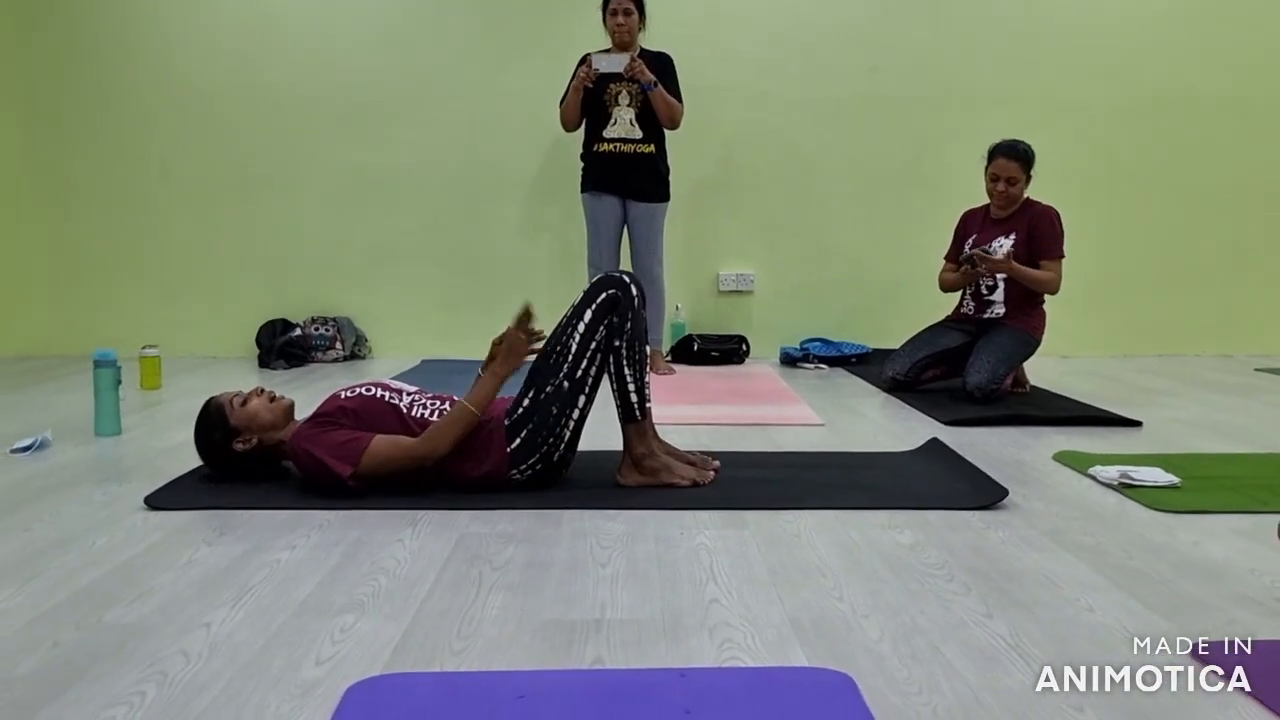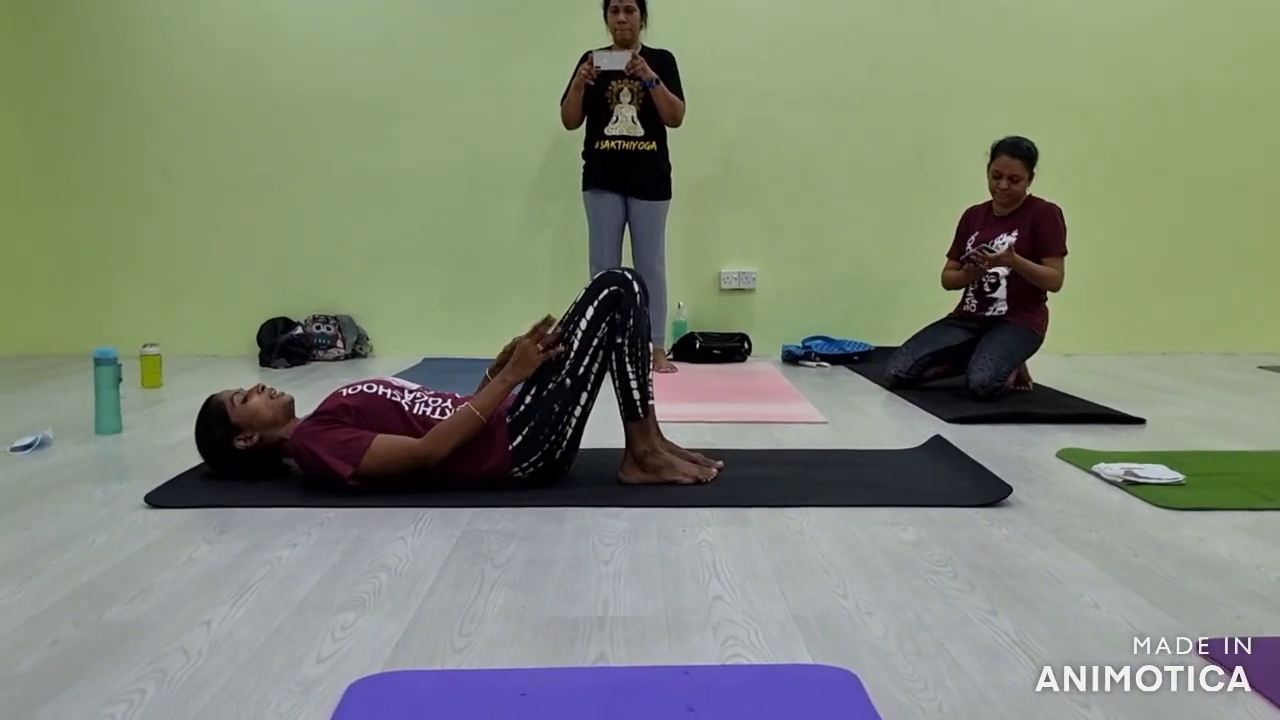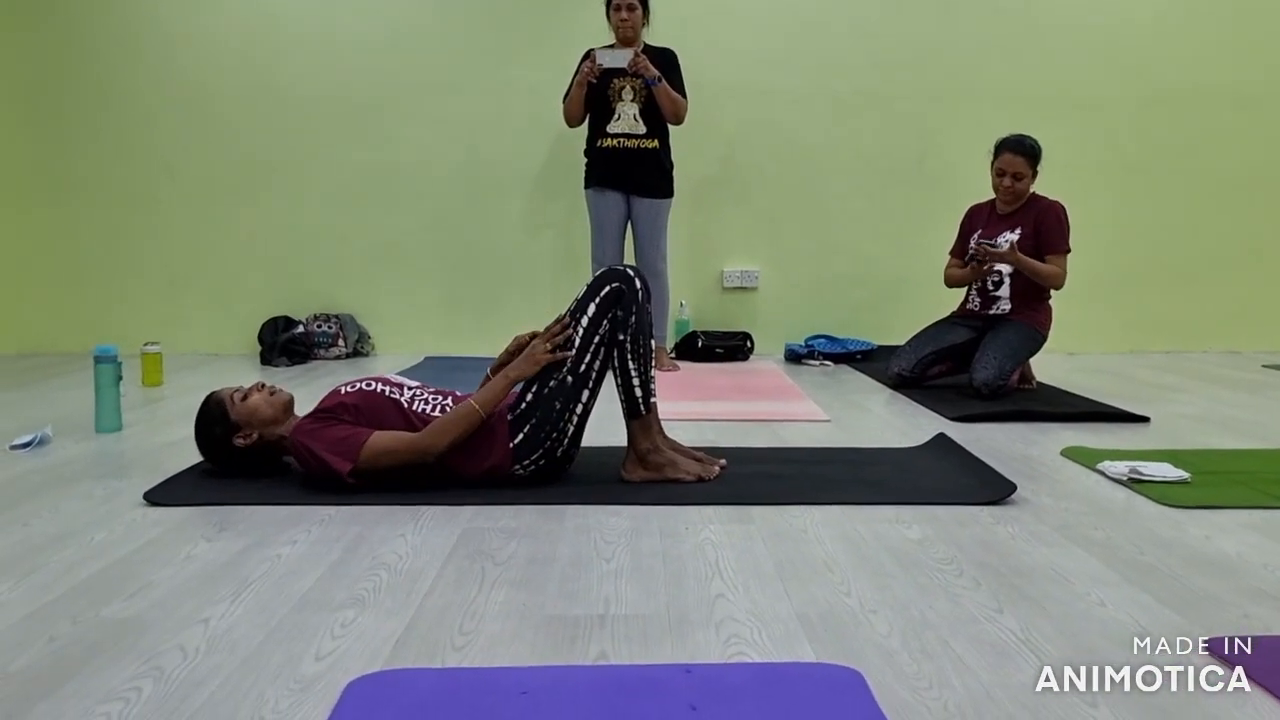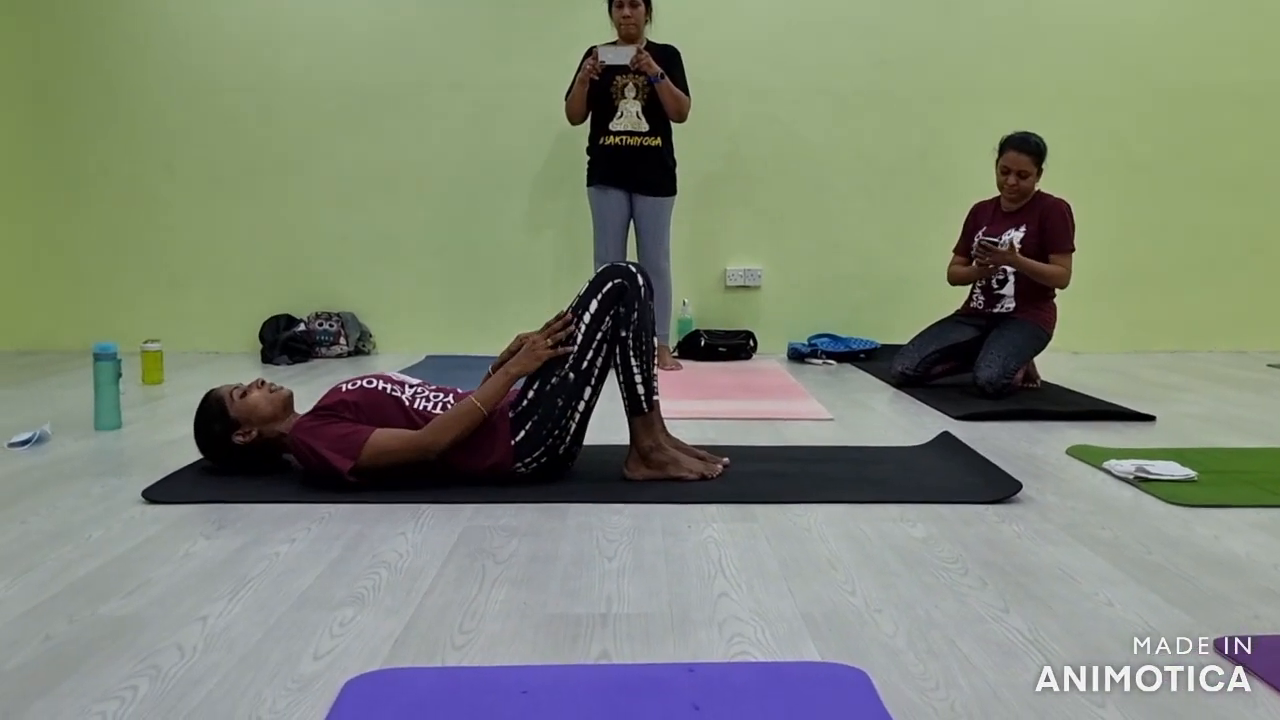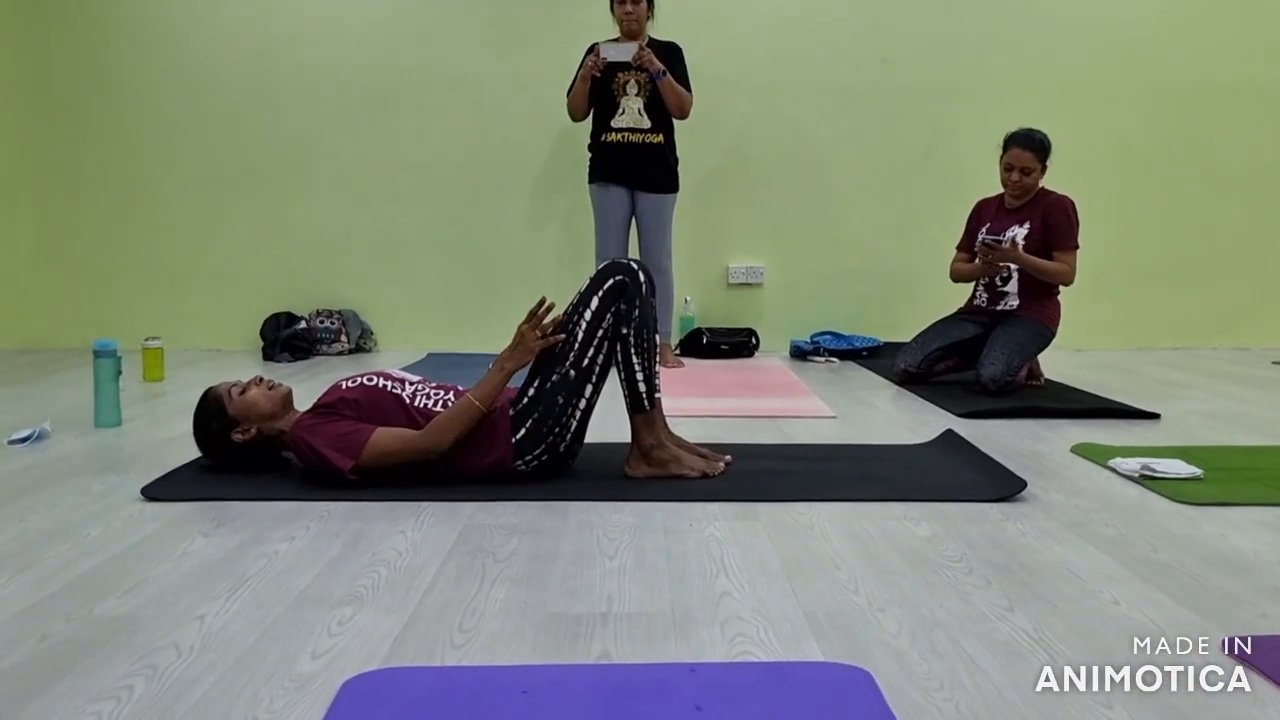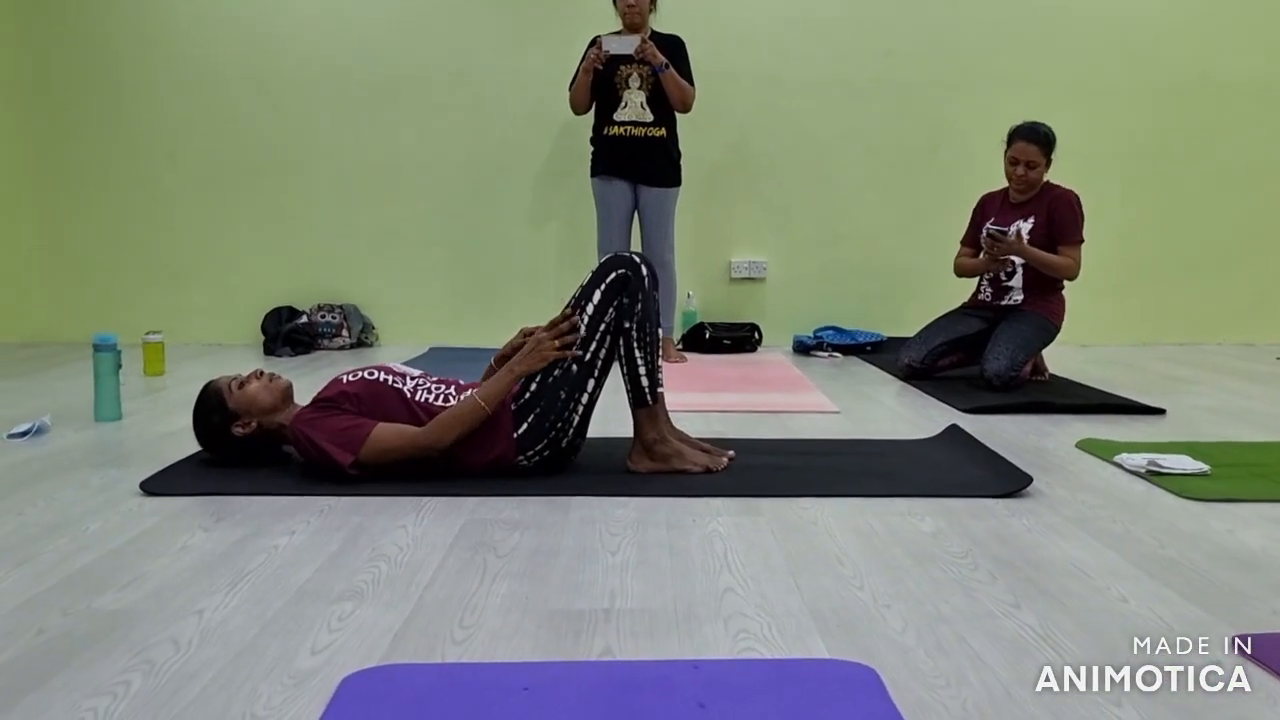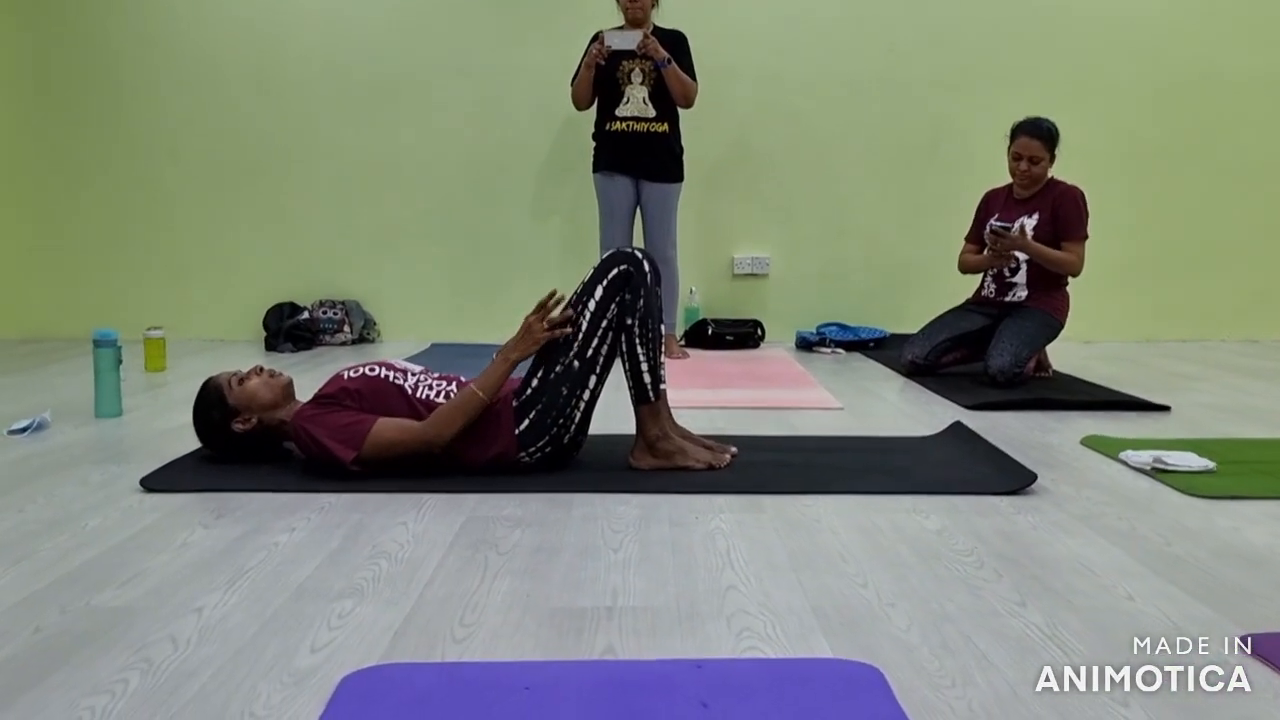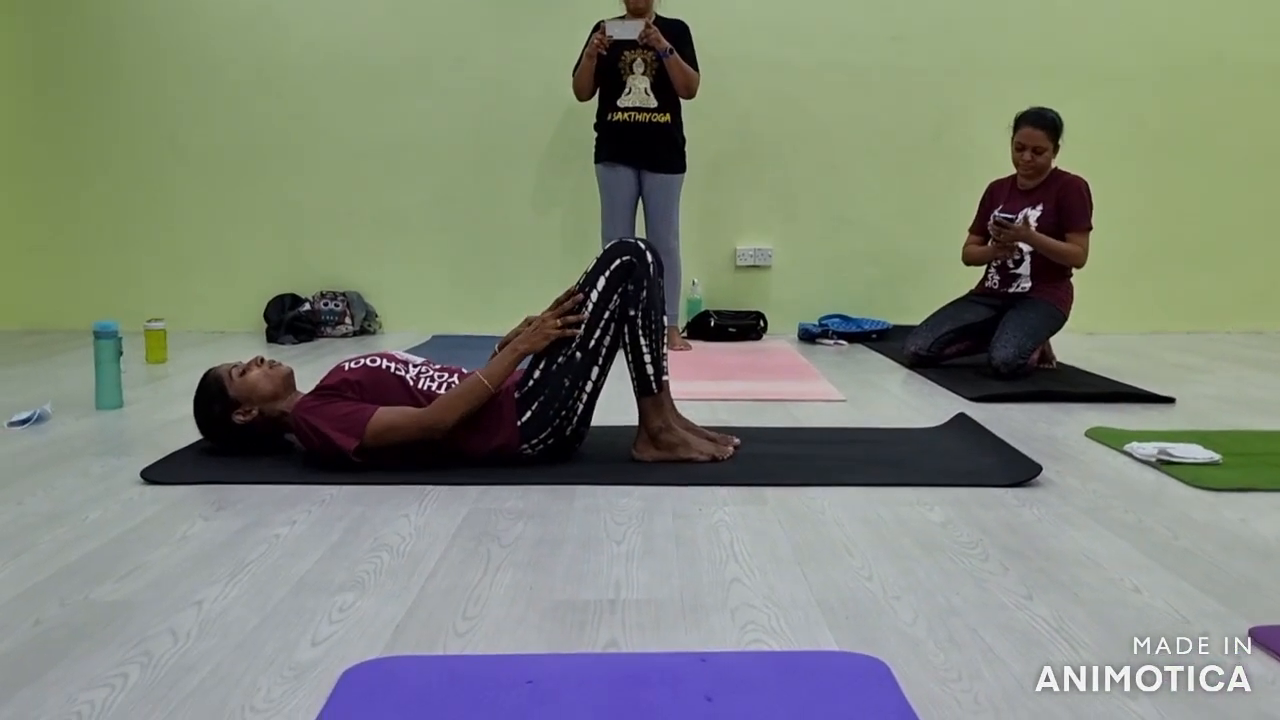
dt=0.2s
person 1, frame 1
left shoulder: (322, 427)
right shoulder: (314, 446)
right elbow: (427, 450)
left wrist: (492, 364)
right wrist: (500, 369)
left hip: (510, 430)
right hip: (521, 450)
left knee: (618, 288)
right knee: (613, 297)
left ankle: (647, 444)
right ankle: (641, 460)
person 1, frame 2
left shoulder: (324, 424)
right shoulder: (315, 444)
right elbow: (430, 451)
left wrist: (499, 368)
right wrist: (511, 376)
left hip: (514, 426)
right hip: (523, 447)
left knee: (620, 286)
right knee: (614, 295)
left ankle: (649, 441)
right ankle: (643, 457)
person 1, frame 3
left shoulder: (323, 422)
right shoulder: (314, 440)
right elbow: (428, 445)
left wrist: (502, 366)
right wrist: (516, 373)
left hip: (514, 424)
right hip: (523, 445)
left knee: (621, 283)
right knee: (615, 292)
left ankle: (651, 439)
right ankle: (646, 455)
person 1, frame 4
left shoulder: (323, 420)
right shoulder: (314, 439)
right elbow: (429, 442)
left wrist: (506, 362)
right wrist: (516, 370)
left hip: (516, 421)
right hip: (524, 441)
left knee: (624, 280)
right knee: (619, 288)
left ankle: (654, 438)
right ankle: (648, 452)
person 1, frame 5
left shoulder: (323, 416)
right shoulder: (314, 437)
right elbow: (430, 443)
left wrist: (509, 357)
right wrist: (510, 364)
left hip: (516, 416)
right hip: (525, 440)
left knee: (625, 276)
right knee: (619, 285)
left ankle: (655, 436)
right ankle: (651, 451)
person 1, frame 6
left shoulder: (324, 411)
right shoulder: (314, 431)
right elbow: (432, 440)
left wrist: (509, 355)
right wrist: (519, 369)
left hip: (519, 414)
right hip: (529, 435)
left knee: (629, 270)
right knee: (622, 279)
left ankle: (658, 430)
right ankle: (652, 445)
person 1, frame 7
left shoulder: (325, 407)
right shoulder: (315, 428)
right elbow: (433, 435)
left wrist: (514, 347)
right wrist: (514, 354)
left hip: (520, 408)
right hip: (529, 432)
left knee: (630, 266)
right knee: (624, 275)
left ankle: (660, 426)
right ankle: (655, 442)
person 1, frame 8
left shoulder: (326, 399)
right shoulder: (317, 418)
right elbow: (434, 421)
left wrist: (518, 339)
right wrist: (521, 347)
left hip: (522, 401)
right hip: (531, 423)
left knee: (633, 257)
right knee: (627, 264)
left ankle: (663, 417)
right ankle: (658, 434)
person 2, frame 1
left shoulder: (660, 62)
right shoulder: (589, 63)
left elbow: (674, 120)
right elbow: (569, 124)
left wrist: (648, 81)
right wrist: (578, 86)
left hip: (648, 183)
right hip: (600, 182)
left knee: (649, 268)
right knee: (602, 268)
left ankle: (655, 351)
person 2, frame 2
left shoulder: (661, 60)
right shoulder: (591, 60)
left elbow: (676, 118)
right elbow: (570, 121)
left wrist: (650, 78)
right wrist: (579, 84)
left hip: (650, 180)
right hip: (602, 180)
left knee: (651, 266)
right knee: (603, 266)
left ankle: (657, 348)
person 2, frame 3
left shoulder: (663, 58)
right shoulder: (593, 58)
left elbow: (678, 116)
right elbow: (572, 119)
left wrist: (652, 76)
right wrist: (581, 82)
left hip: (652, 179)
right hip: (604, 178)
left knee: (653, 264)
right knee: (606, 264)
left ankle: (659, 347)
person 2, frame 4
left shoulder: (666, 55)
right shoulder: (595, 55)
left elbow: (681, 113)
right elbow: (574, 117)
left wrist: (655, 73)
right wrist: (583, 79)
left hip: (655, 176)
right hip: (606, 176)
left knee: (656, 262)
right knee: (608, 263)
left ankle: (662, 346)
person 2, frame 5
left shoulder: (668, 52)
right shoulder: (597, 52)
left elbow: (683, 110)
right elbow: (576, 114)
left wrist: (657, 69)
right wrist: (585, 76)
left hip: (657, 174)
right hip: (608, 173)
left knee: (658, 260)
right knee: (609, 260)
left ankle: (664, 344)
person 2, frame 6
left shoulder: (671, 45)
right shoulder: (600, 45)
left elbow: (685, 103)
right elbow: (578, 107)
left wrist: (659, 62)
right wrist: (587, 69)
left hip: (659, 167)
right hip: (610, 167)
left knee: (660, 254)
right knee: (611, 254)
left ankle: (666, 338)
person 2, frame 7
left shoulder: (673, 40)
right shoulder: (602, 41)
left elbow: (688, 99)
right elbow: (580, 102)
left wrist: (662, 58)
right wrist: (589, 65)
left hip: (662, 163)
right hip: (613, 163)
left knee: (663, 250)
right knee: (613, 250)
left ankle: (668, 334)
person 2, frame 8
left shoulder: (675, 30)
right shoulder: (604, 30)
left elbow: (690, 89)
right elbow: (582, 93)
left wrist: (663, 48)
right wrist: (591, 55)
left hip: (664, 153)
right hip: (614, 153)
left knee: (665, 242)
right knee: (616, 241)
left ankle: (671, 326)
person 3, frame 1
left shoulder: (1042, 217)
right shoulder: (970, 219)
left elbow: (1053, 283)
right elbow: (944, 280)
left wrist: (1010, 269)
right wrist: (964, 277)
left hip: (1016, 324)
right hip: (966, 320)
left knee: (979, 385)
right knee: (894, 373)
left ankle: (1007, 369)
right ankle: (977, 360)
person 3, frame 2
left shoulder: (1044, 214)
right shoulder: (973, 216)
left elbow: (1055, 281)
right elbow: (947, 278)
left wrist: (1013, 262)
right wrist: (967, 275)
left hip: (1018, 321)
right hip: (969, 318)
left knee: (982, 383)
right knee: (897, 371)
left ankle: (1010, 367)
right ankle: (979, 358)
person 3, frame 3
left shoulder: (1048, 212)
right shoulder: (976, 214)
left elbow: (1058, 278)
right elbow: (949, 276)
left wrist: (1015, 259)
right wrist: (972, 273)
left hip: (1022, 319)
right hip: (972, 316)
left knee: (986, 381)
right knee: (900, 370)
left ankle: (1014, 367)
right ankle: (982, 356)
person 3, frame 4
left shoulder: (1053, 210)
right shoulder: (980, 211)
left elbow: (1062, 277)
right elbow: (953, 273)
left wrist: (1015, 261)
right wrist: (978, 270)
left hip: (1026, 318)
right hip: (976, 315)
left knee: (990, 380)
right knee: (903, 369)
left ankle: (1019, 365)
right ankle: (986, 355)
person 3, frame 5
left shoulder: (1057, 207)
right shoulder: (984, 208)
left elbow: (1067, 274)
right elbow: (956, 270)
left wrist: (1017, 258)
right wrist: (982, 268)
left hip: (1030, 315)
right hip: (979, 312)
left knee: (993, 377)
right knee: (906, 366)
left ankle: (1021, 362)
right ankle: (990, 352)
person 3, frame 6
left shoulder: (1062, 201)
right shoulder: (988, 203)
left elbow: (1071, 269)
right elbow: (960, 265)
left wrist: (1021, 251)
right wrist: (987, 263)
left hip: (1034, 310)
right hip: (983, 307)
left knee: (997, 372)
right knee: (910, 361)
left ankle: (1026, 358)
right ankle: (995, 347)
person 3, frame 7
left shoulder: (1066, 197)
right shoulder: (993, 199)
left elbow: (1074, 265)
right elbow: (964, 261)
left wrist: (1025, 246)
right wrist: (991, 259)
left hip: (1038, 307)
right hip: (987, 303)
left knee: (1001, 369)
right knee: (913, 357)
left ankle: (1029, 354)
right ankle: (998, 344)
person 3, frame 8
left shoulder: (1071, 188)
right shoulder: (997, 190)
left elbow: (1078, 257)
right elbow: (968, 253)
left wrist: (1029, 237)
right wrist: (994, 250)
left hip: (1042, 298)
right hip: (991, 294)
left knee: (1005, 360)
right knee: (916, 349)
left ankle: (1034, 346)
right ankle: (1002, 335)
